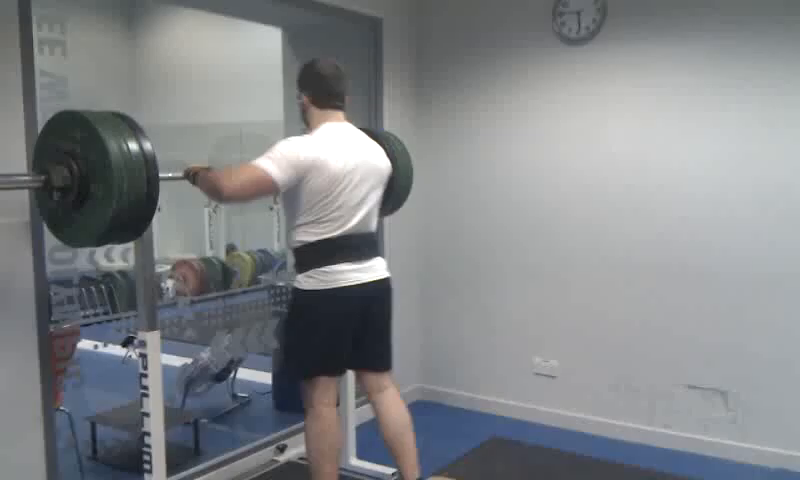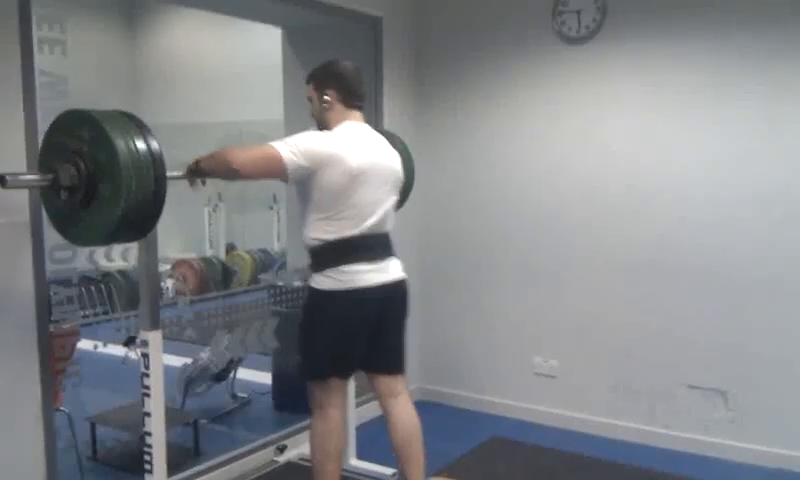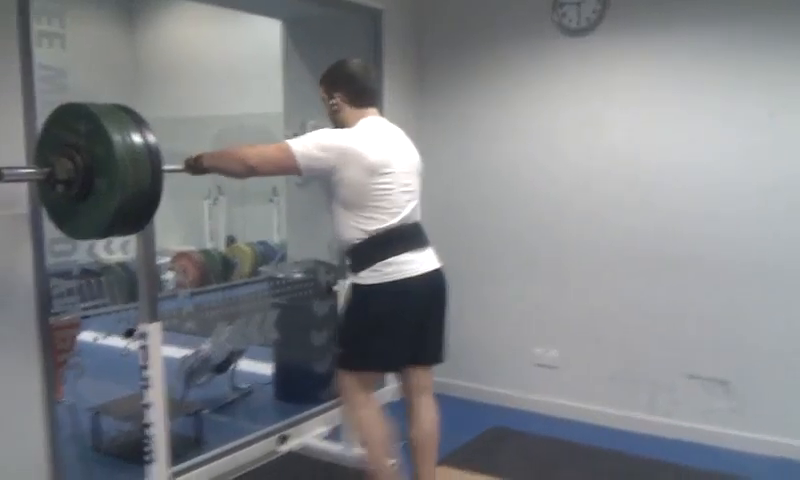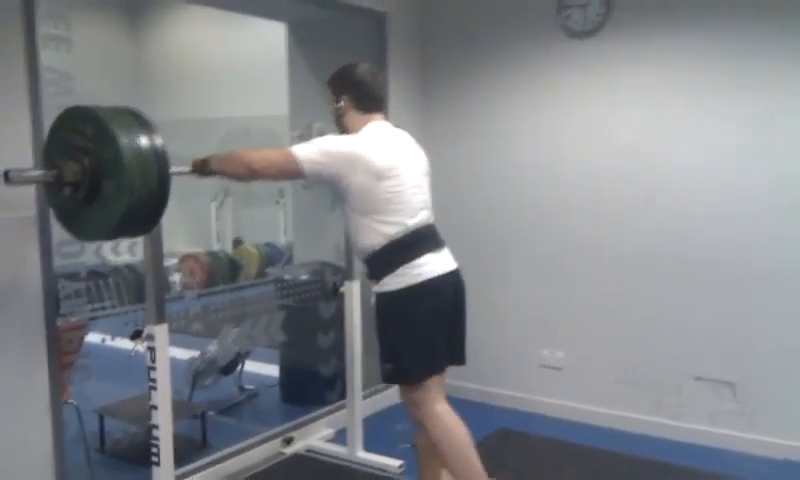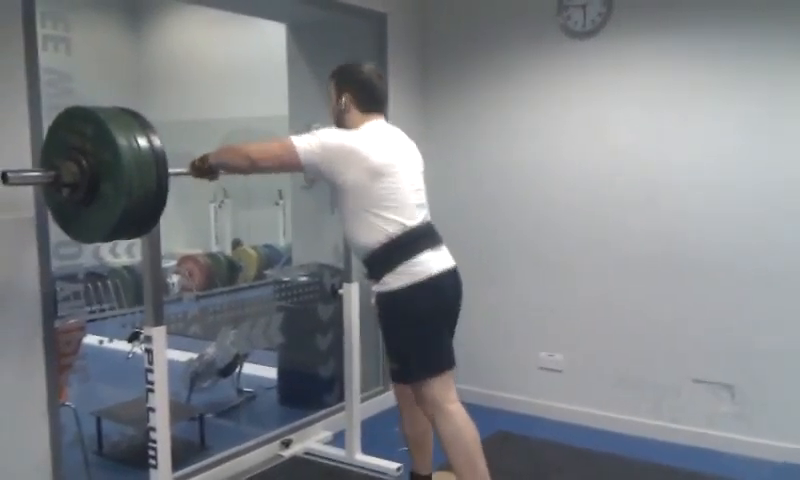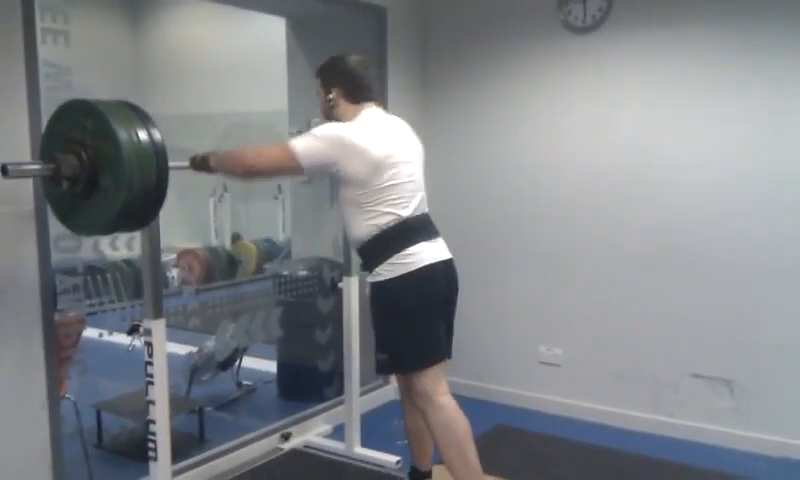
dt=0.4s
person 1, frame 1
left shoulder: (302, 151)
right shoulder: (376, 151)
left elbow: (230, 188)
left wrist: (199, 174)
left hip: (324, 289)
right hip: (374, 281)
left knee: (320, 401)
right knee: (382, 387)
person 1, frame 2
left shoulder: (321, 147)
right shoulder: (388, 151)
left elbow: (239, 163)
left wrist: (199, 166)
left hip: (341, 290)
right hip: (390, 283)
left knee: (326, 403)
right knee: (394, 393)
person 1, frame 3
left shoulder: (340, 144)
right shoulder: (400, 139)
left elbow: (253, 161)
left wrist: (202, 160)
left hip: (385, 284)
right hip: (426, 273)
left knee: (355, 387)
right knee: (420, 389)
person 1, frame 4
left shoulder: (346, 150)
right shoulder: (403, 141)
left elbow: (255, 164)
left wrist: (209, 163)
left hip: (408, 289)
right hip: (441, 276)
left knee: (428, 402)
right knee: (423, 396)
person 1, frame 5
left shoulder: (342, 145)
right shoulder: (396, 139)
left elbow: (254, 156)
left wrist: (208, 161)
right wrist: (316, 170)
left hip: (410, 286)
right hip: (434, 274)
left knee: (439, 398)
right knee: (410, 385)
person 1, frame 6
left shoulder: (342, 137)
right shoulder: (395, 127)
left elbow: (257, 162)
left wrist: (209, 160)
left hip: (404, 278)
right hip: (432, 266)
left knee: (430, 391)
right knee: (413, 382)
